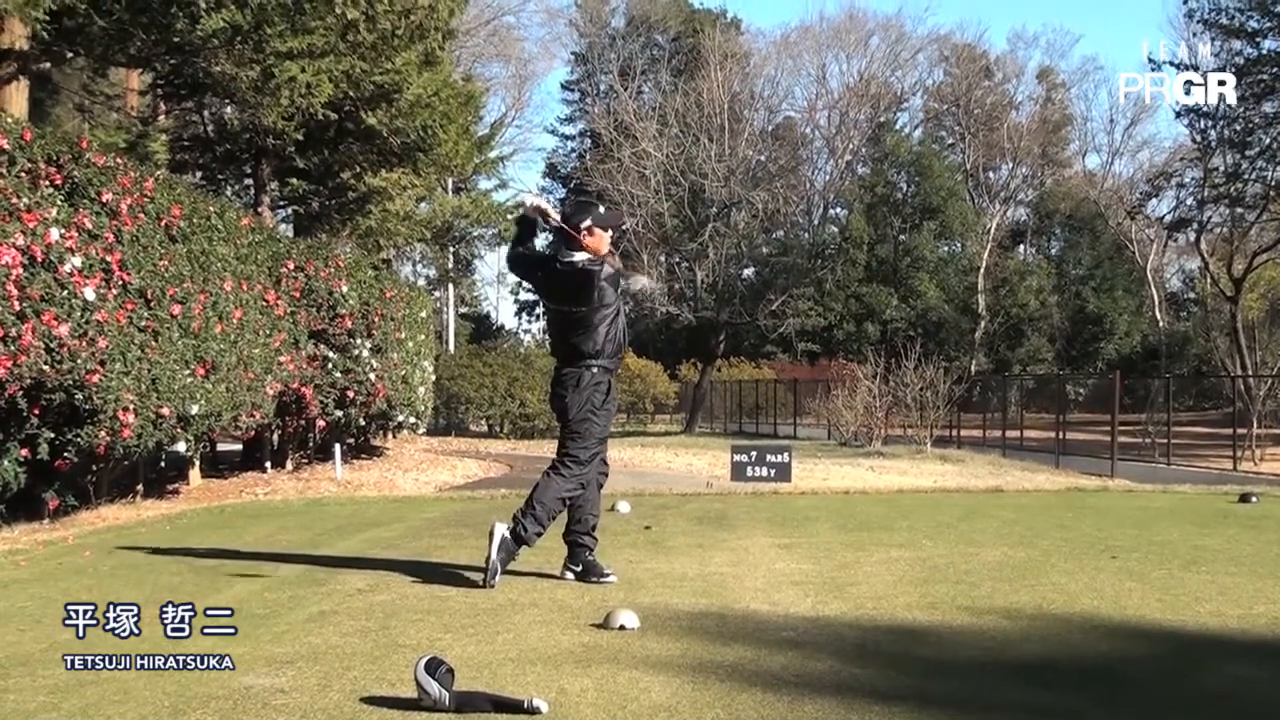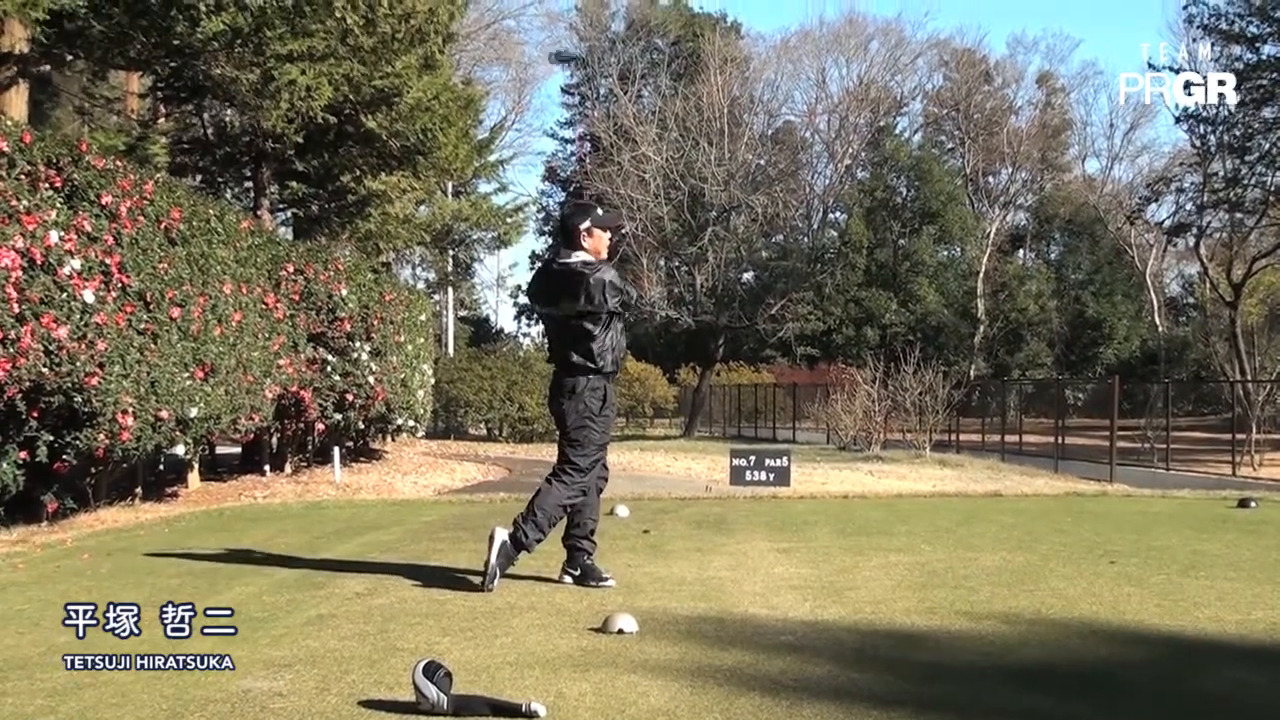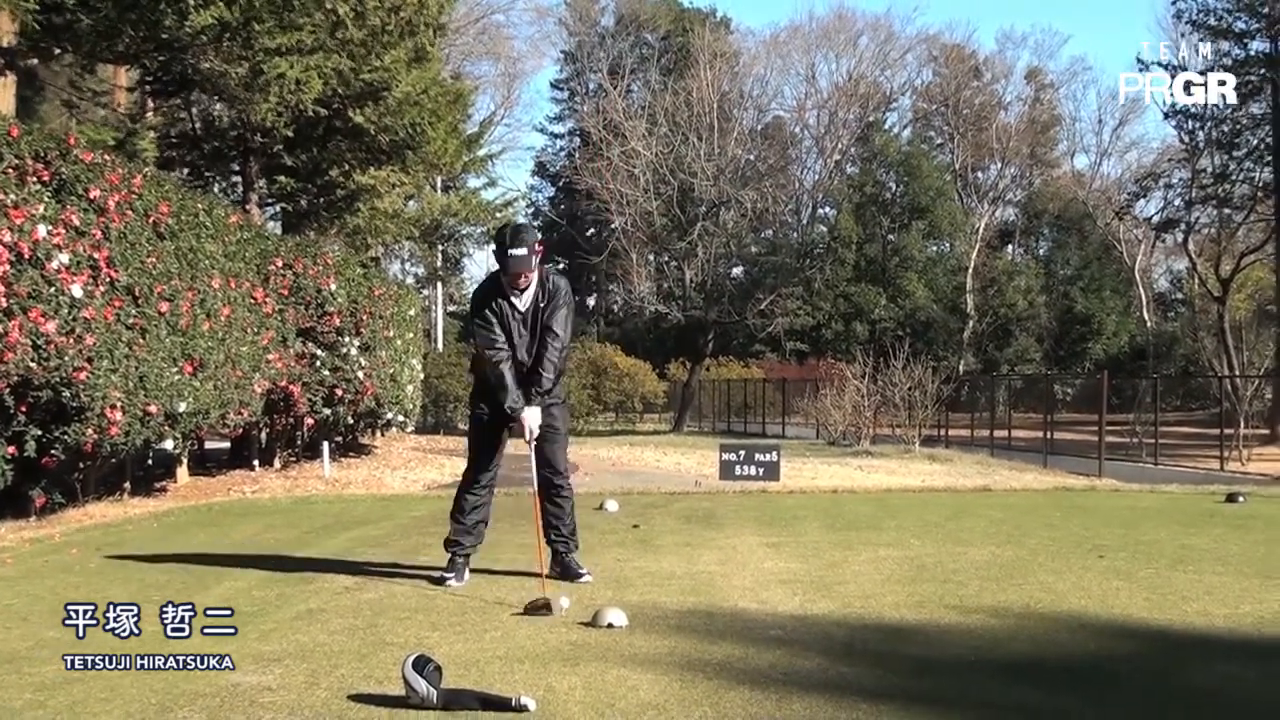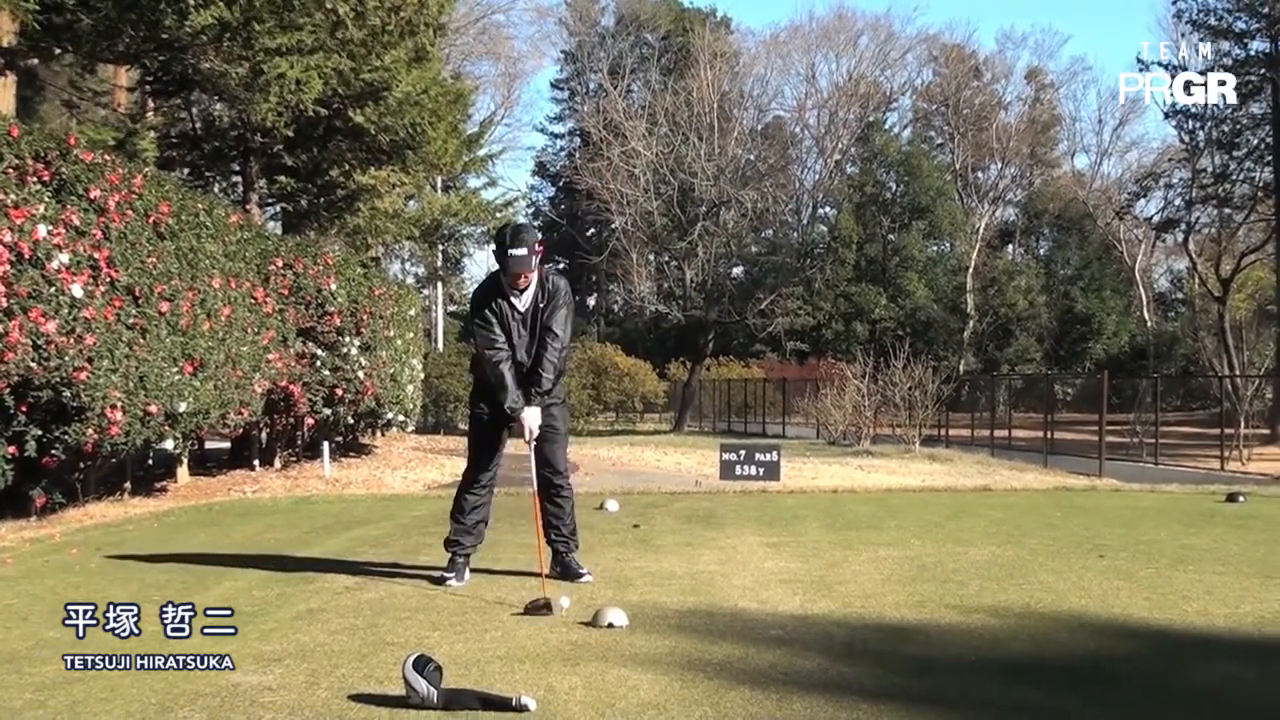
dt=0.4s
person 1, frame 1
left shoulder: (547, 269)
right shoulder: (605, 273)
left elbow: (516, 259)
right elbow: (600, 260)
left wrist: (528, 218)
right wrist: (554, 219)
left hip: (571, 376)
right hip: (592, 381)
left knee: (591, 467)
right knee: (572, 466)
left ankle: (579, 556)
right ankle: (514, 536)
person 1, frame 2
left shoulder: (545, 278)
right shoulder: (601, 278)
right elbow: (625, 301)
left hip: (568, 382)
right hip: (589, 387)
left knee: (590, 474)
right knee: (573, 473)
left ankle: (579, 561)
right ankle: (514, 541)
person 1, frame 3
left shoulder: (556, 289)
right shoulder: (486, 296)
left elbow: (553, 349)
right elbow: (495, 357)
left wrist: (534, 402)
right wrist: (518, 408)
left hip: (545, 391)
right hip: (495, 391)
left knee: (555, 472)
right knee: (480, 472)
left ankle: (563, 555)
right ankle: (459, 555)
person 1, frame 4
left shoulder: (556, 289)
right shoulder: (486, 296)
left elbow: (553, 349)
right elbow: (495, 357)
left wrist: (534, 403)
right wrist: (518, 408)
left hip: (545, 392)
right hip: (496, 392)
left knee: (555, 472)
right knee: (480, 472)
left ankle: (564, 554)
right ankle: (459, 554)
